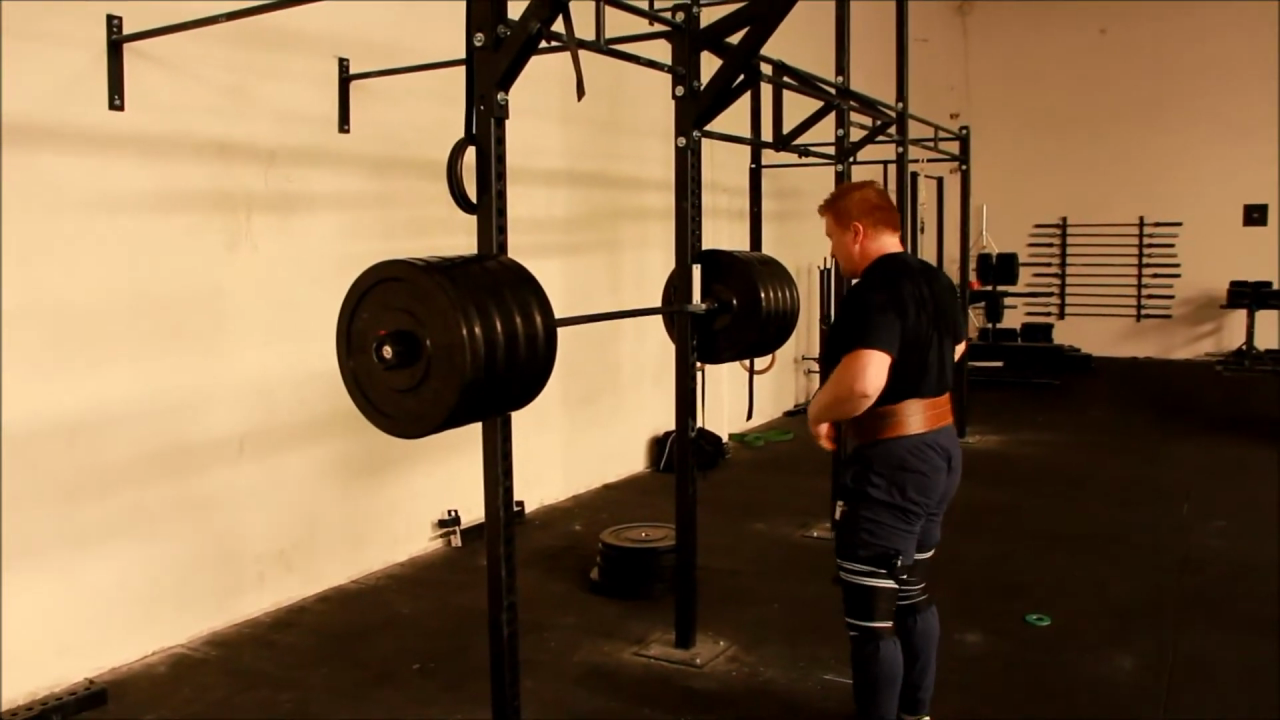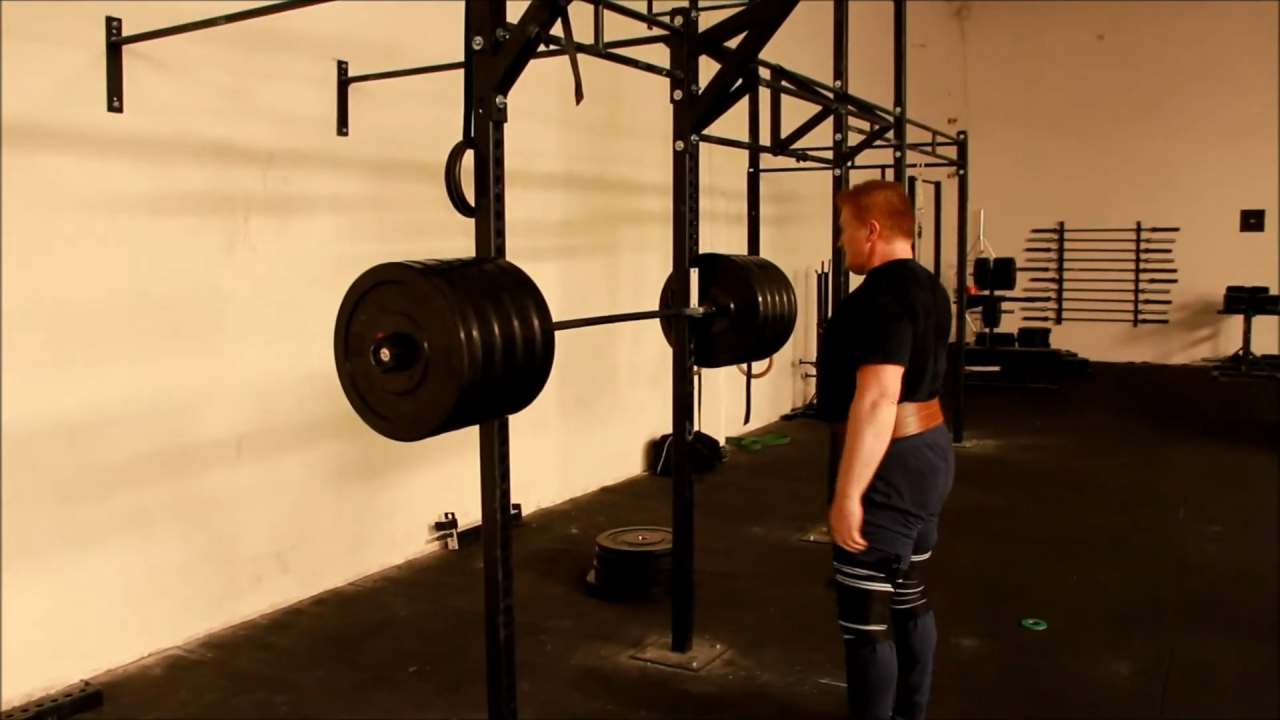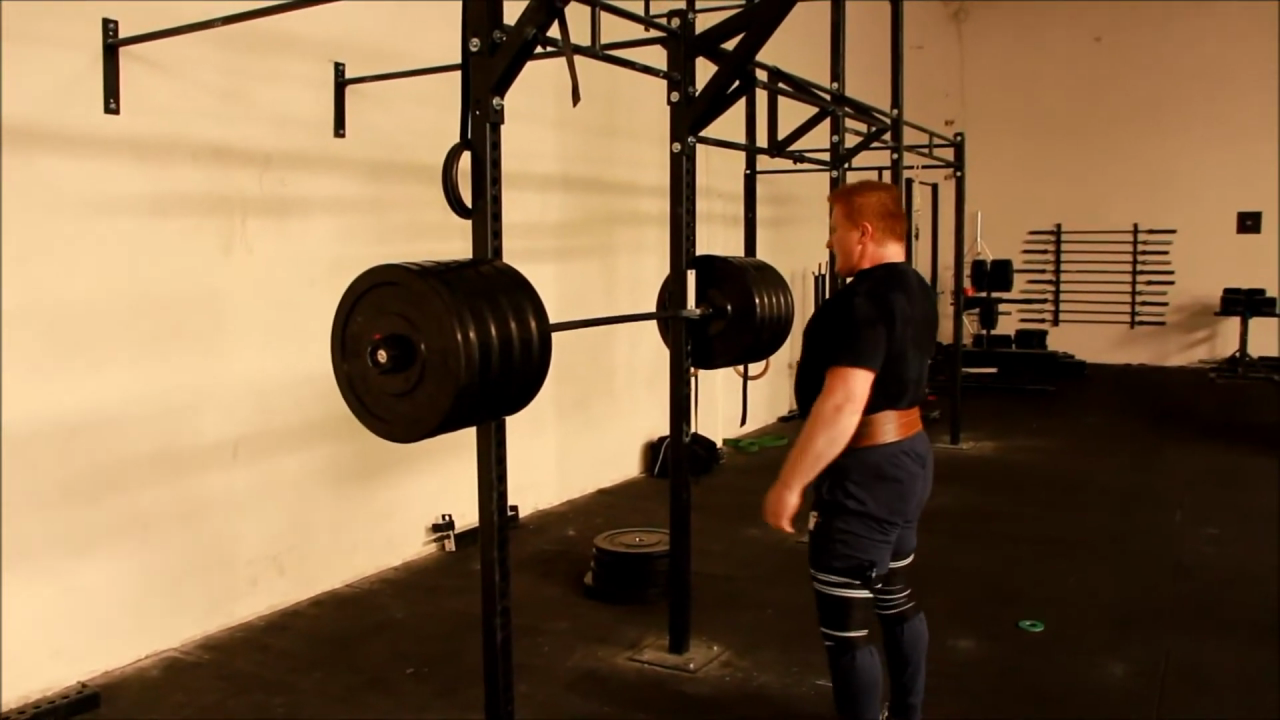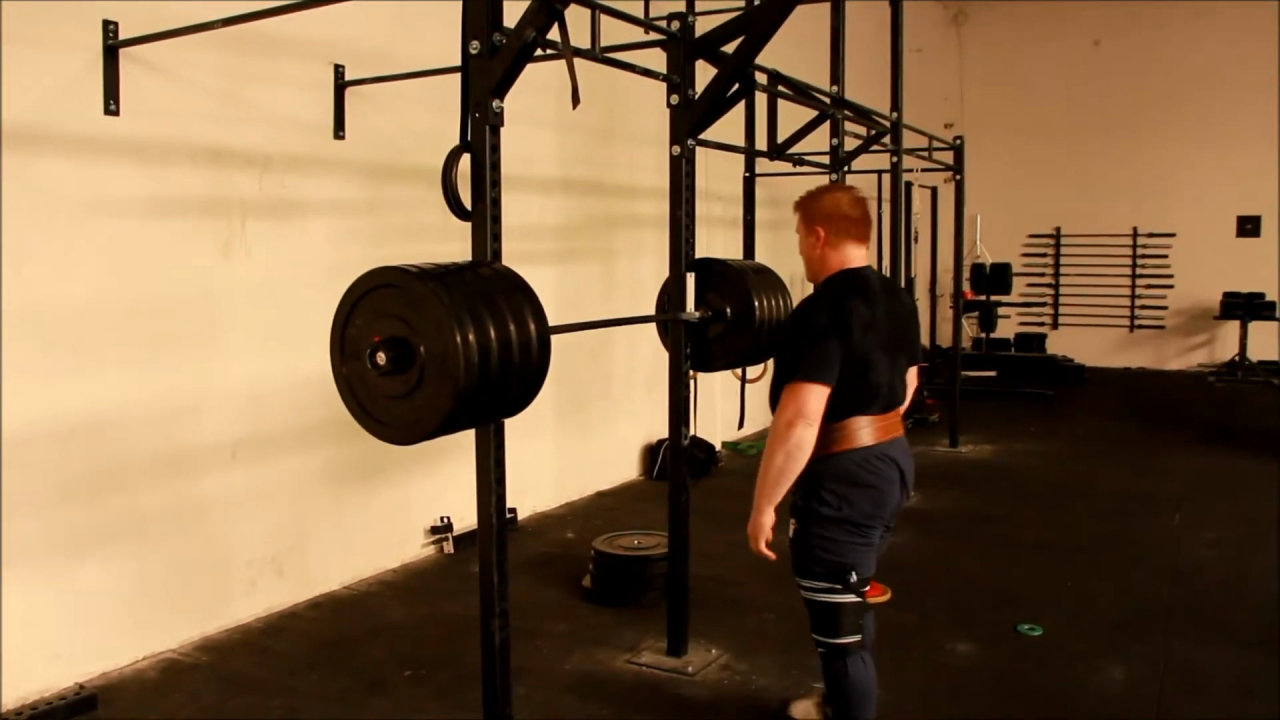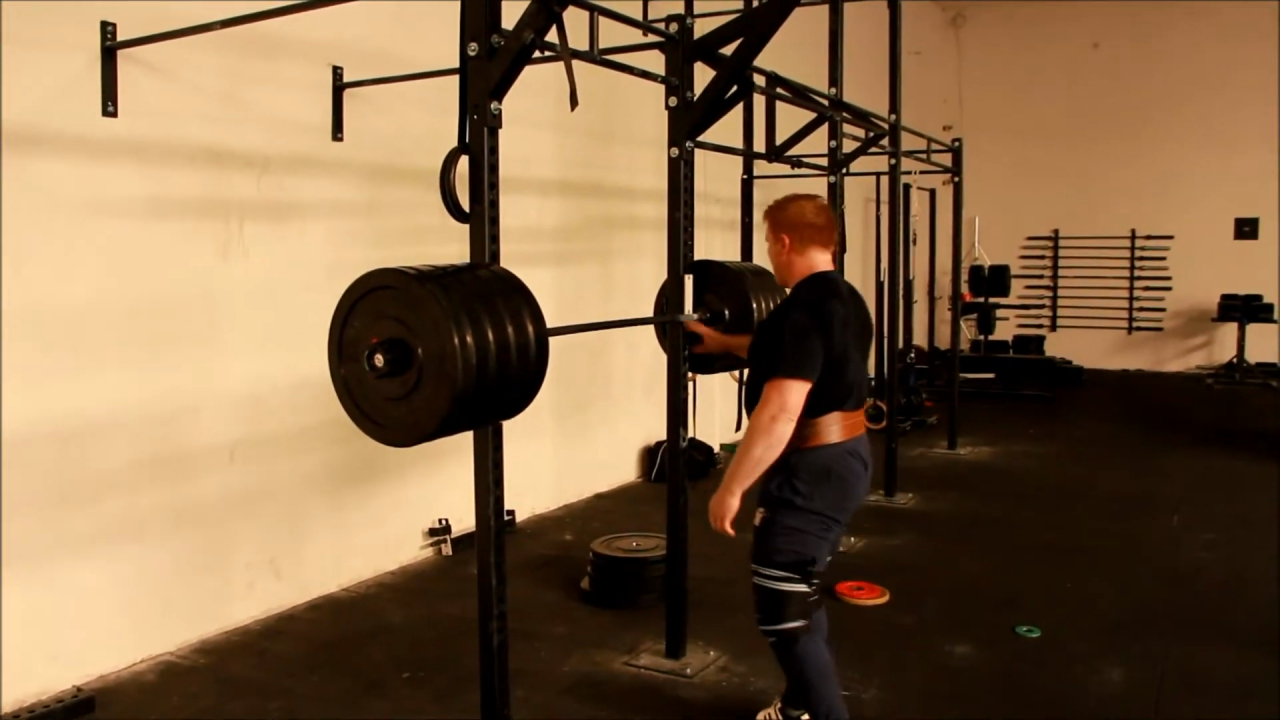
dt=0.4s
person 1, frame 1
left shoulder: (876, 291)
right shoulder: (933, 280)
left elbow: (863, 382)
right elbow: (955, 344)
left wrist: (818, 413)
left hip: (891, 462)
right hip: (939, 449)
left knee: (870, 611)
right knee: (911, 590)
person 1, frame 2
left shoulder: (882, 295)
right shoulder: (926, 287)
left elbow: (876, 399)
left wrist: (847, 495)
left hip: (891, 466)
right hip: (929, 451)
left knee: (864, 615)
right knee: (908, 595)
person 1, frame 3
left shoulder: (863, 300)
right shoulder: (914, 290)
left elbow: (842, 404)
left wrist: (789, 484)
left hip: (865, 470)
right hip: (909, 455)
left knee: (846, 620)
right knee: (895, 597)
person 1, frame 4
left shoulder: (823, 311)
right shoulder: (896, 298)
left elbow: (798, 419)
left wrist: (764, 506)
left hip: (843, 476)
right hip: (892, 459)
left knee: (836, 623)
right knee: (849, 594)
person 1, frame 5
left shoulder: (804, 310)
right shoulder: (844, 299)
left elbow: (779, 413)
left wrist: (731, 488)
right wrist: (726, 342)
left hip: (813, 470)
right hip: (846, 457)
left knee: (783, 613)
right knee: (801, 594)
